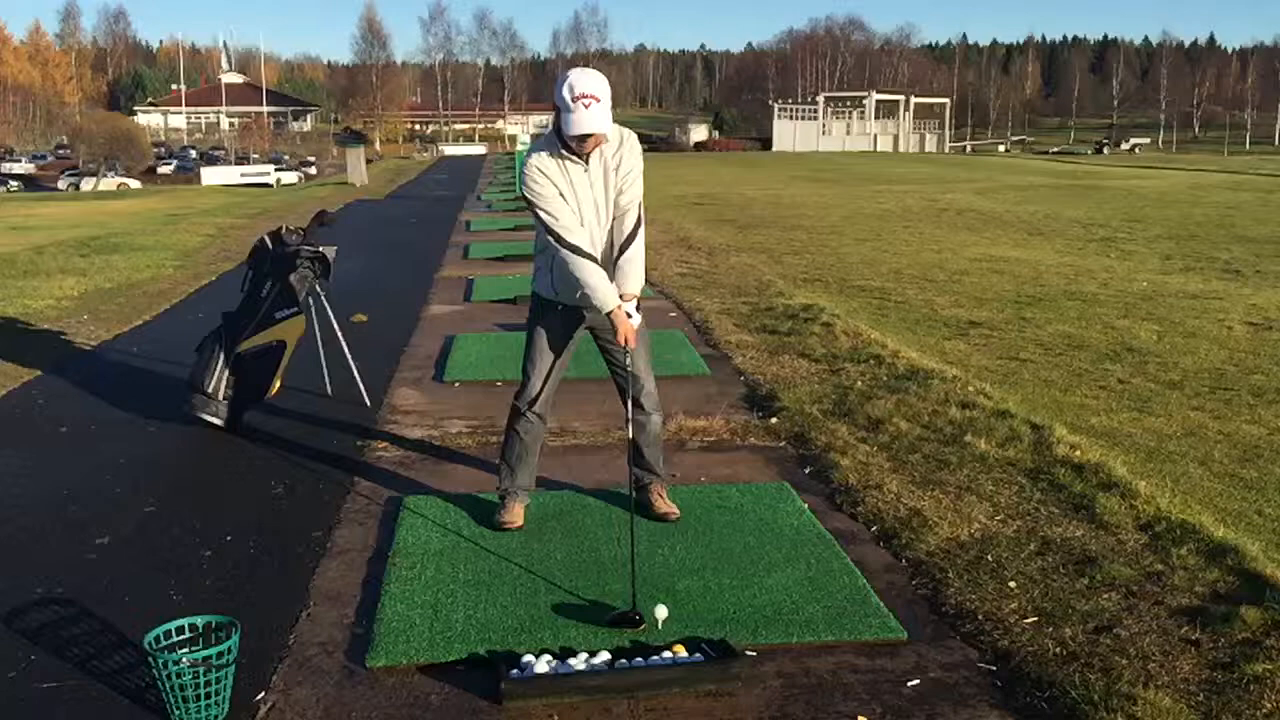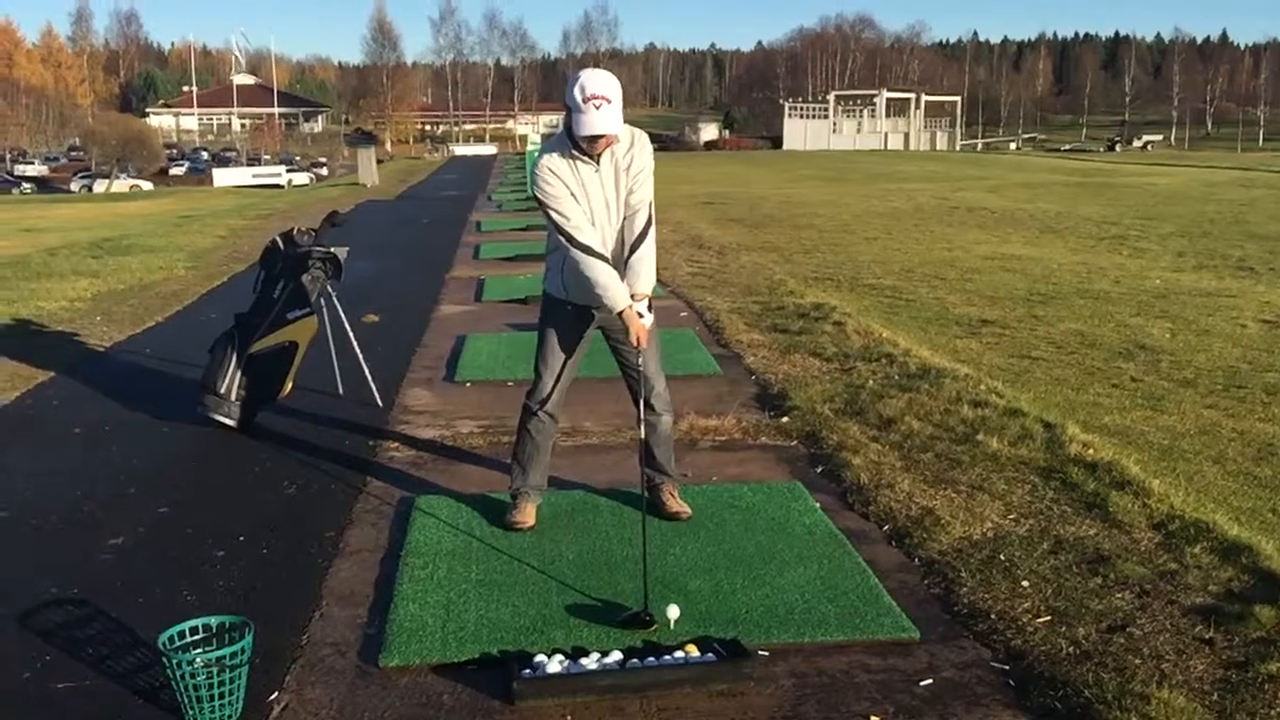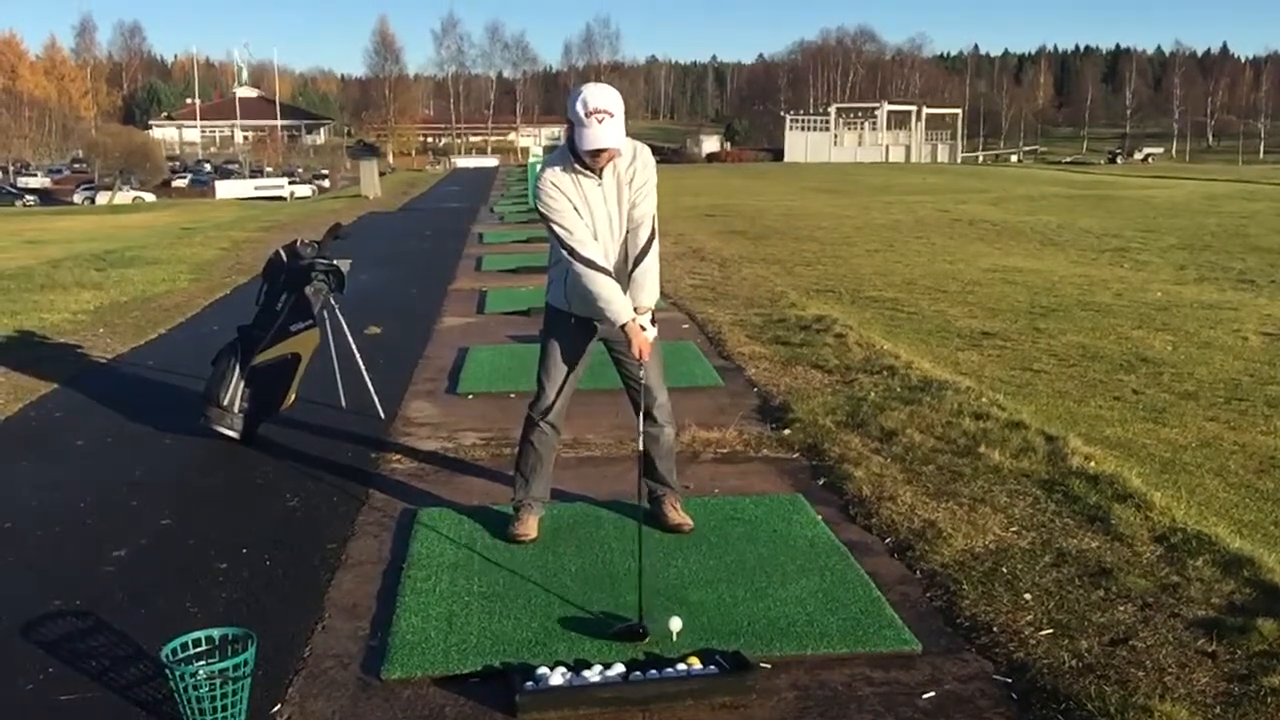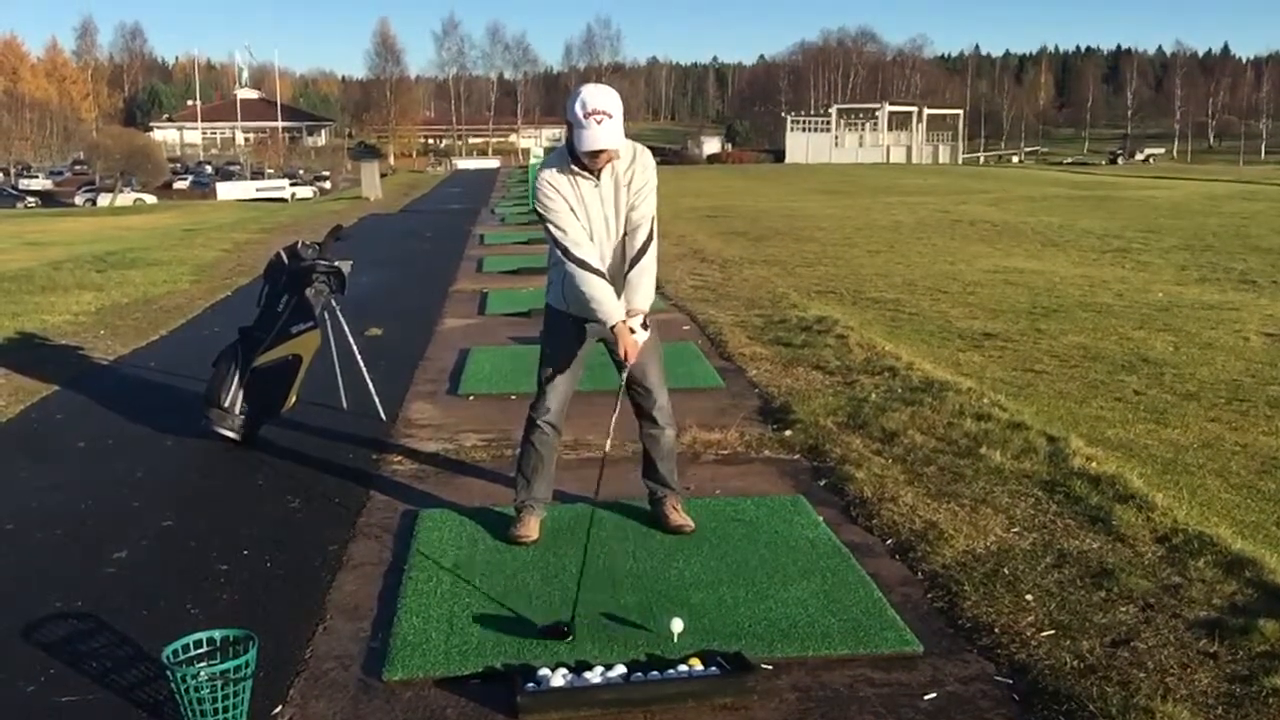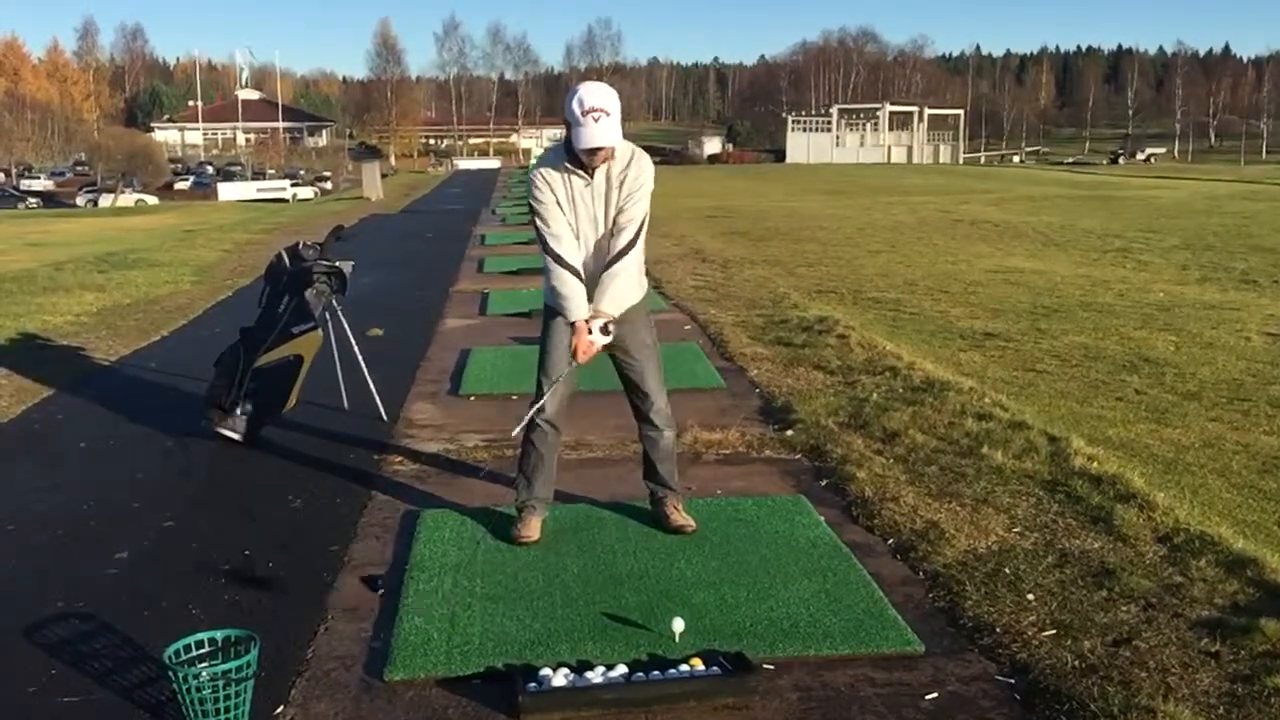
dt=1s
person 1, frame 1
left shoulder: (625, 146)
right shoulder: (539, 167)
left elbow: (630, 224)
right elbow: (571, 244)
left wrist: (628, 295)
right wrist: (611, 309)
left hip: (618, 295)
right hip: (558, 297)
left knee: (644, 392)
right knee: (533, 397)
left ankle: (650, 484)
right ankle: (514, 492)
person 1, frame 2
left shoulder: (636, 146)
right shoulder: (549, 167)
left elbow: (640, 224)
right elbow: (581, 243)
left wrist: (638, 295)
right wrist: (622, 307)
left hip: (627, 294)
right hip: (569, 297)
left knee: (654, 393)
right knee: (544, 397)
left ankle: (662, 483)
right ankle: (525, 492)
person 1, frame 3
left shoulder: (638, 159)
right shoulder: (552, 181)
left elbow: (643, 237)
right elbow: (584, 257)
left wrist: (642, 308)
right wrist: (625, 320)
left hip: (631, 307)
right hip: (572, 309)
left knee: (656, 405)
right knee: (546, 409)
left ankle: (664, 495)
right ankle: (528, 504)
person 1, frame 4
left shoulder: (638, 162)
right shoulder: (550, 180)
left elbow: (642, 241)
right elbow: (579, 258)
left wrist: (635, 312)
right wrist: (614, 323)
left hip: (628, 307)
right hip: (571, 309)
left knee: (656, 405)
right knee: (546, 410)
left ankle: (665, 496)
right ankle: (530, 505)
person 1, frame 5
left shoulder: (636, 165)
right shoulder: (546, 174)
left elbow: (625, 245)
right elbow: (558, 252)
left wrist: (601, 314)
right wrist: (577, 319)
left hip: (625, 304)
right hip: (566, 308)
left knee: (654, 404)
right knee: (546, 407)
left ankle: (666, 496)
right ankle: (531, 505)
